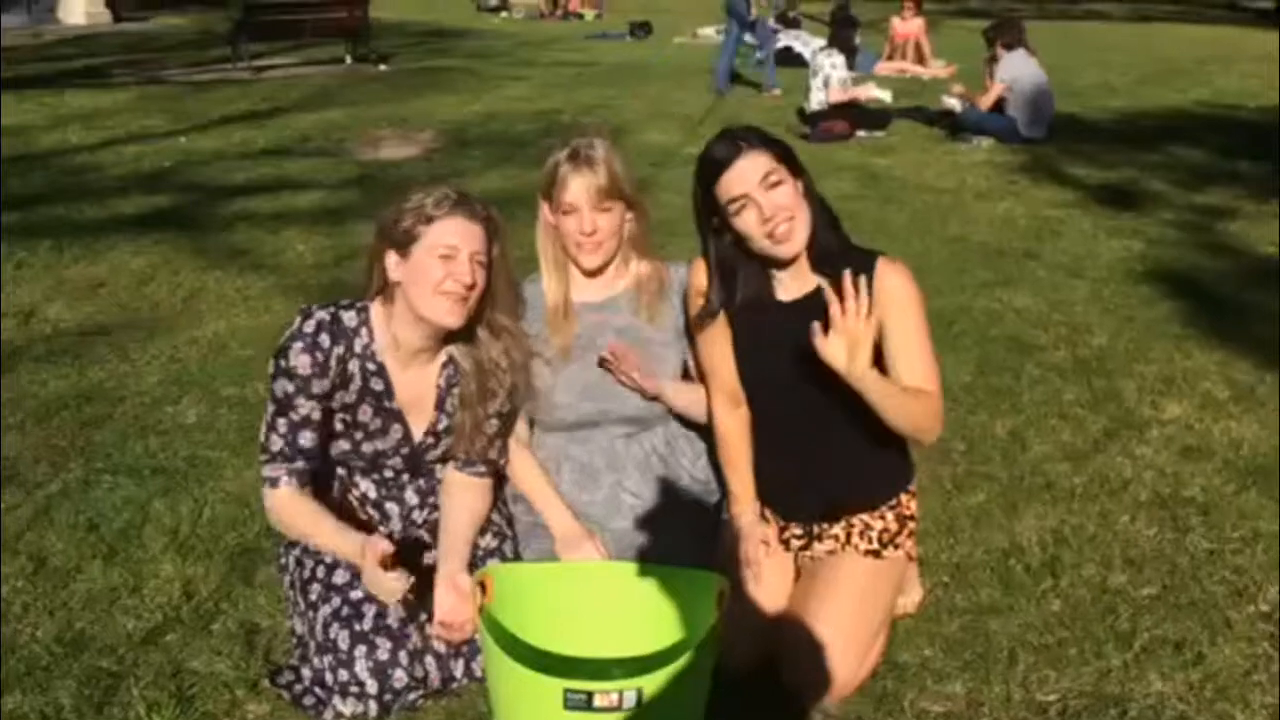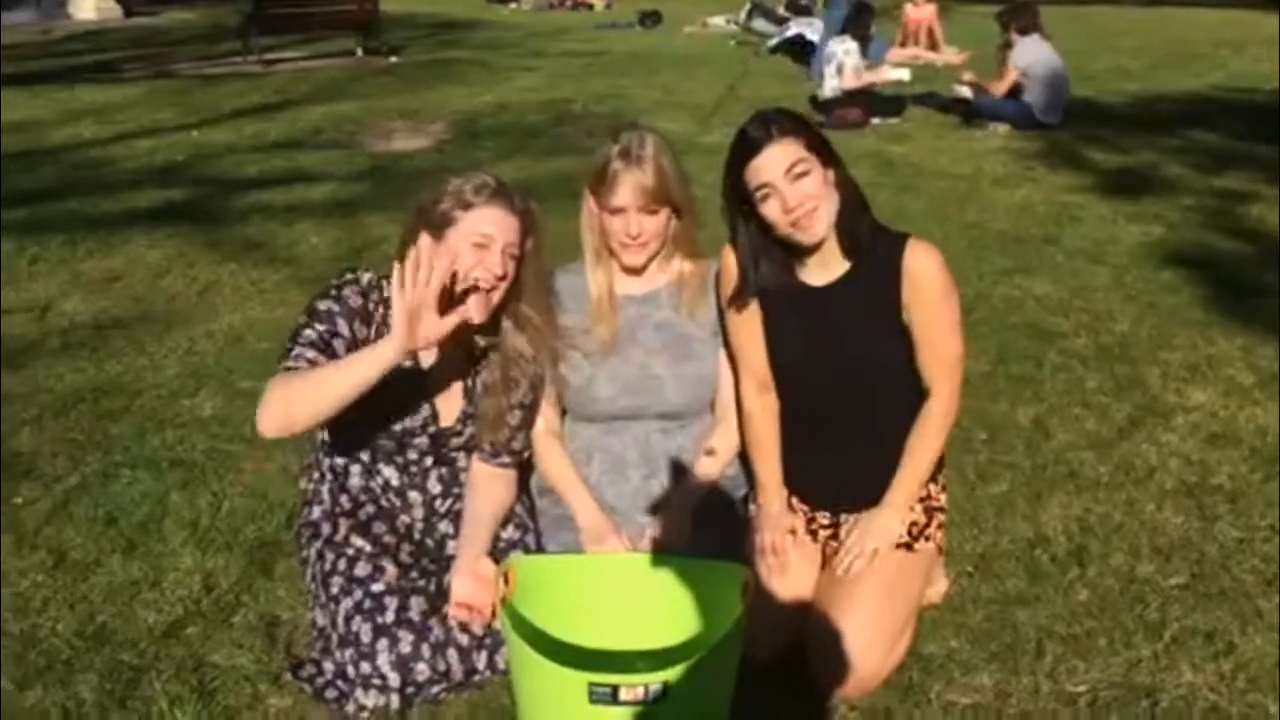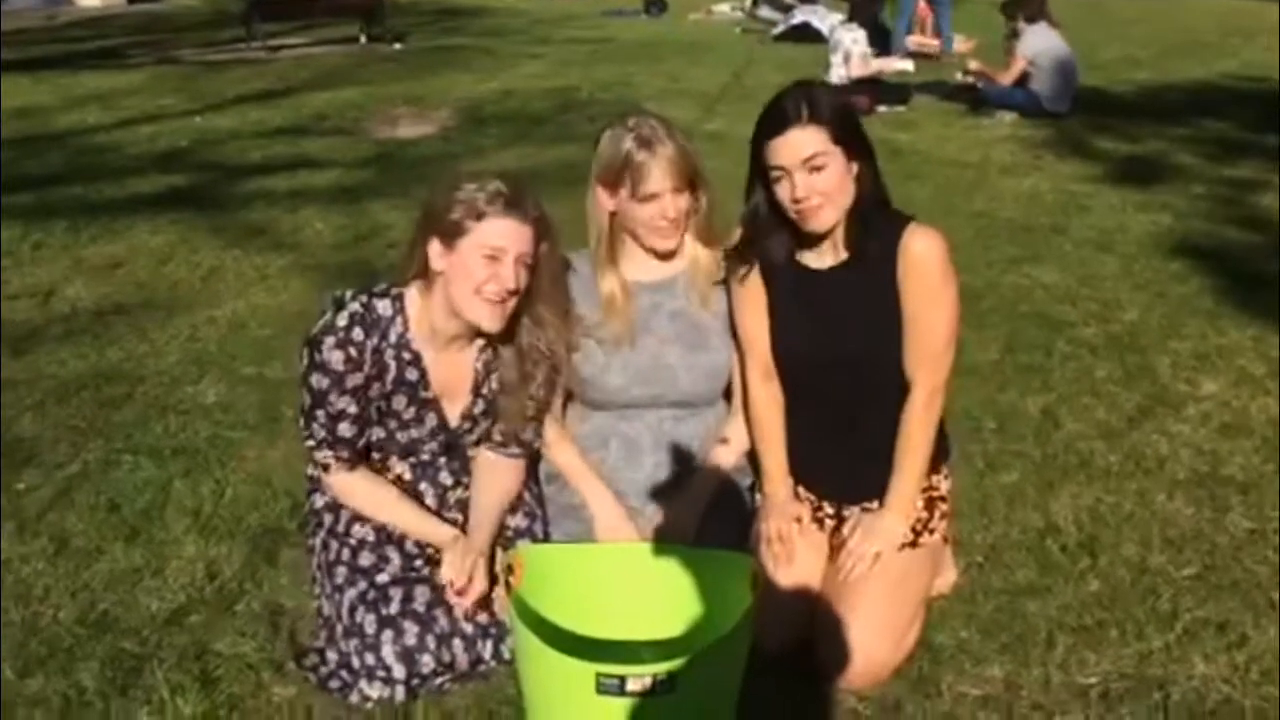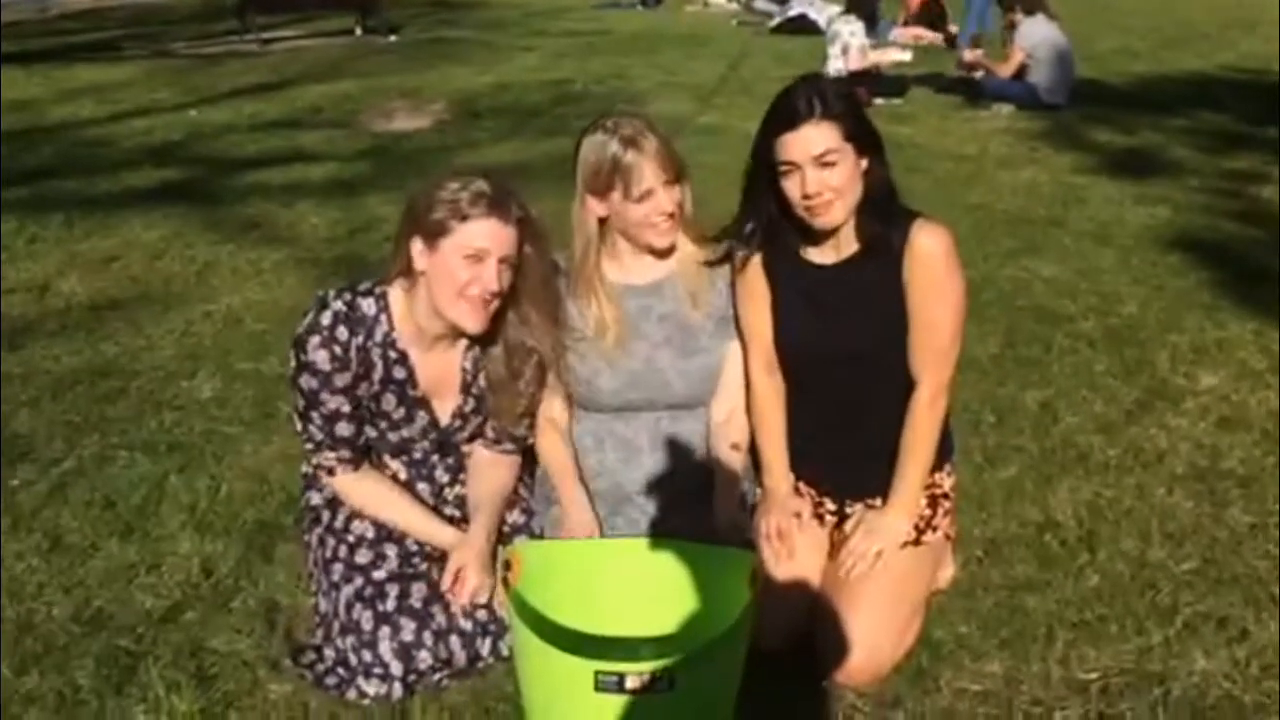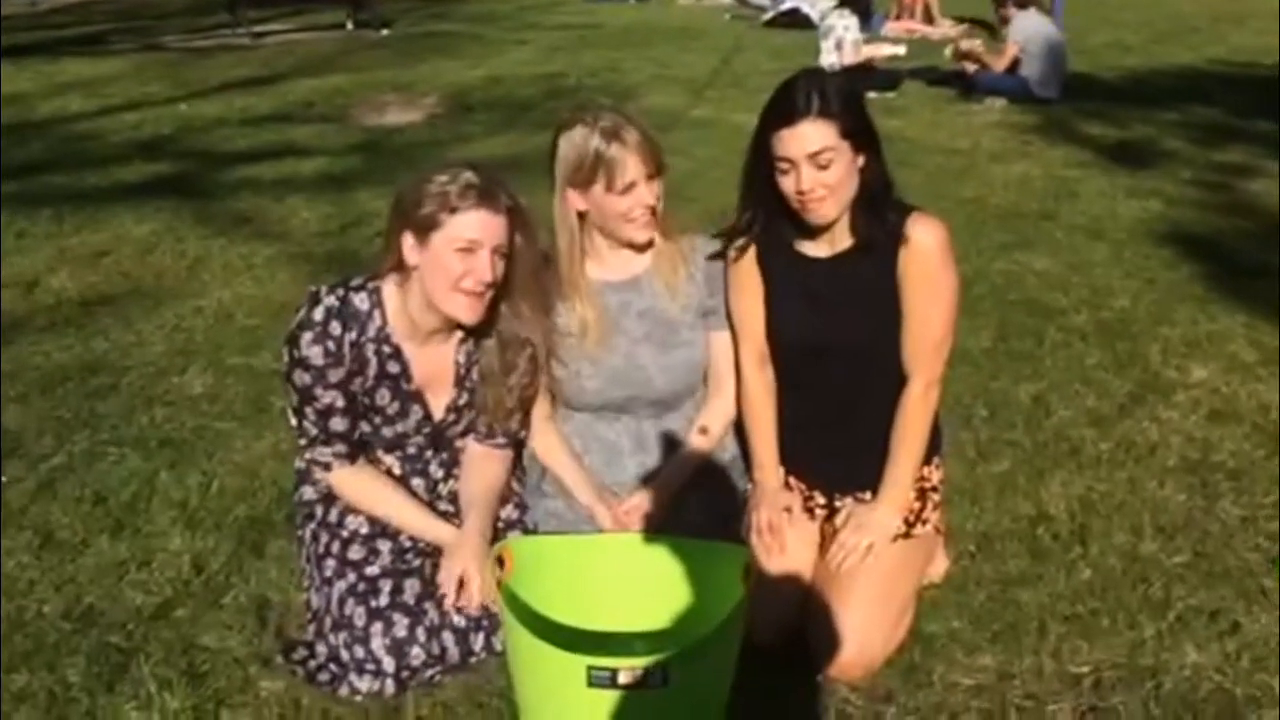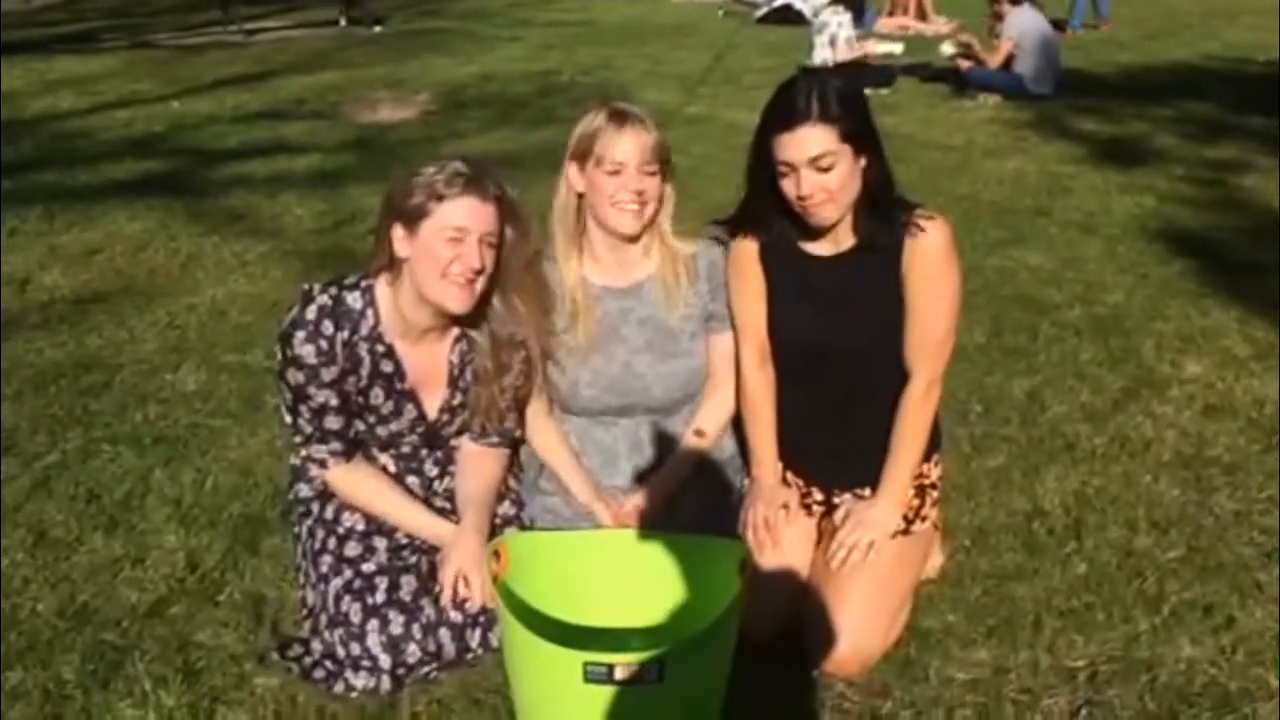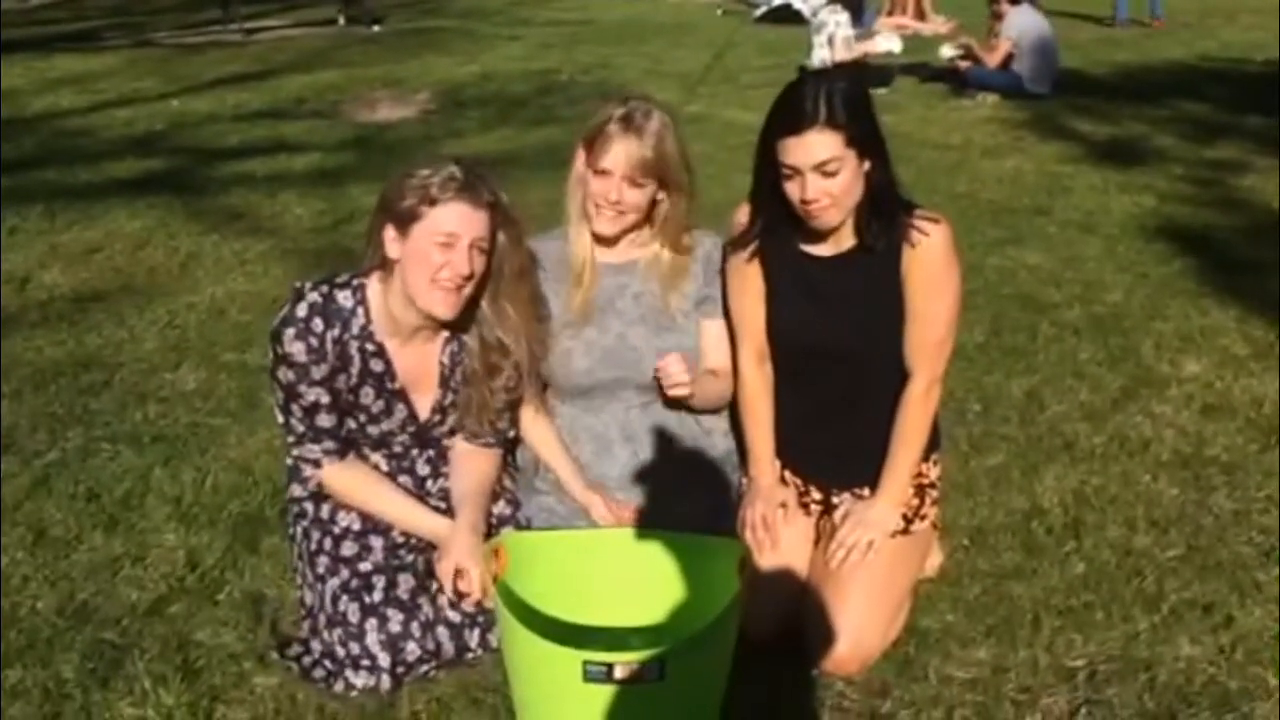
dt=0.5s
person 1, frame 1
left shoulder: (882, 281)
right shoulder: (713, 283)
left elbow: (927, 423)
right elbow: (728, 404)
left wrist: (859, 372)
right wrist: (745, 514)
left hip: (866, 504)
right hip: (772, 504)
right knee: (733, 655)
left ankle: (887, 579)
right ankle: (818, 580)
person 1, frame 2
left shoulder: (912, 264)
right shoulder: (744, 266)
left elbow: (942, 396)
right elbow: (757, 390)
left wrist: (890, 514)
right wrist: (770, 501)
left hip: (890, 495)
right hip: (798, 494)
left knee: (843, 672)
right knee: (757, 645)
left ankle: (911, 571)
right ankle: (844, 574)
person 1, frame 3
left shoulder: (914, 249)
right shoulder: (756, 249)
left elbow: (925, 391)
right elbow: (762, 377)
left wrist: (894, 517)
right wrist: (776, 492)
left hip: (899, 483)
right hip: (804, 481)
left knee: (854, 664)
right knee: (769, 636)
left ankle: (920, 559)
right ankle: (844, 562)
person 1, frame 4
left shoulder: (921, 246)
right shoulder: (759, 246)
left elbow: (930, 387)
right elbow: (764, 371)
left wrist: (897, 515)
right wrist: (776, 487)
left hip: (899, 479)
right hip: (805, 476)
left knee: (853, 662)
right knee: (769, 633)
left ankle: (922, 555)
person 1, frame 5
left shoulder: (916, 240)
right shoulder: (754, 238)
left elbow: (922, 382)
right elbow: (755, 364)
left wrist: (886, 508)
right wrist: (766, 481)
left hip: (890, 472)
right hip: (795, 470)
left knee: (845, 655)
right knee: (761, 628)
left ankle: (913, 549)
right ankle: (832, 550)
person 1, frame 6
left shoulder: (920, 239)
right shoulder: (755, 232)
left elbow: (923, 380)
right elbow: (755, 360)
left wrist: (885, 505)
right wrist: (764, 479)
left hip: (889, 468)
right hip: (793, 466)
left knee: (841, 653)
right knee: (755, 624)
left ankle: (910, 545)
right ankle: (828, 544)
person 1, frame 7
left shoulder: (920, 241)
right shoulder: (755, 229)
left elbow: (923, 380)
right elbow: (753, 359)
left wrist: (885, 504)
right wrist: (762, 478)
left hip: (886, 467)
right hip: (790, 463)
left knee: (840, 651)
right knee: (753, 622)
left ankle: (906, 545)
right ankle: (832, 546)
person 2, frame 1
left shoulder: (491, 353)
right shoulder: (321, 340)
left elbow: (471, 472)
right elbow: (284, 495)
left wrist: (451, 571)
right wrist: (359, 552)
left hip: (446, 520)
right hip: (340, 529)
person 2, frame 2
left shoulder: (516, 342)
right shoulder: (361, 307)
left elbow: (495, 462)
right elbow: (273, 420)
right wrist: (398, 346)
left hip: (467, 511)
right hip: (361, 514)
right knee: (391, 671)
left ankle: (439, 586)
person 2, frame 3
left shoulder: (528, 339)
right shoulder: (353, 330)
left elbow: (503, 452)
right elbow: (338, 470)
left wrist: (476, 543)
right wrist: (445, 541)
left hip: (476, 502)
right hip: (368, 508)
right knee: (398, 660)
left ankle: (462, 569)
person 2, frame 4
left shoulder: (514, 334)
right shoulder: (337, 330)
left elbow: (498, 447)
right elbow: (342, 471)
left wrist: (480, 537)
right wrist: (452, 542)
left hip: (471, 499)
right hip: (364, 506)
right knee: (395, 654)
person 2, frame 5
left shoulder: (506, 326)
right shoulder: (332, 325)
left elbow: (490, 443)
right elbow: (338, 466)
left wrist: (475, 535)
right wrist: (448, 539)
left hip: (467, 499)
right hip: (359, 502)
right knee: (388, 650)
person 2, frame 6
left shoulder: (501, 324)
right shoulder: (324, 324)
left elbow: (485, 441)
right elbow: (334, 464)
left wrist: (472, 532)
right wrist: (445, 536)
left hip: (462, 497)
right hip: (353, 503)
right knee: (383, 648)
person 2, frame 7
left shoulder: (491, 324)
right shoulder: (314, 323)
left elbow: (478, 440)
right elbow: (328, 463)
left wrist: (468, 528)
right wrist: (441, 532)
left hip: (456, 498)
right hip: (350, 501)
right knee: (380, 650)
person 3, frame 1
left shoulder: (675, 289)
right shoulder: (524, 307)
right elbow: (510, 440)
left wrist: (656, 384)
right wrist: (564, 526)
left hip: (671, 515)
right hip: (557, 520)
person 3, frame 2
left shoulder: (712, 290)
right shoulder: (562, 296)
left elbow: (732, 417)
right elbow: (542, 430)
left wrist: (682, 509)
right wrist: (593, 521)
left hip: (695, 510)
right hip: (584, 518)
person 3, frame 3
left shoulder: (726, 278)
right shoulder: (571, 284)
right elbow: (544, 415)
left wrist: (696, 497)
right wrist: (601, 503)
left hip: (705, 504)
right hip: (589, 510)
person 3, frame 4
left shoulder: (721, 276)
right shoulder: (562, 289)
left elbow: (732, 408)
right elbow: (550, 416)
left wrist: (727, 505)
right wrist: (574, 504)
left hip: (700, 512)
right hip: (596, 517)
person 3, frame 5
left shoulder: (701, 263)
left elbow: (725, 391)
right elbow: (536, 417)
left wrist: (663, 489)
right wrist: (593, 500)
left hip: (694, 498)
person 3, frame 6
left shoulder: (704, 266)
right shoulder: (541, 280)
left elbow: (723, 388)
right elbow: (535, 411)
left wrist: (663, 484)
right wrist: (592, 500)
left hip: (691, 491)
right hip: (572, 498)
person 3, frame 7
left shoulder: (701, 257)
right shoulder: (538, 265)
left elbow: (722, 388)
right elbow: (524, 402)
left wrist: (691, 384)
right wrist: (581, 492)
left hip: (689, 486)
right hip: (569, 495)
